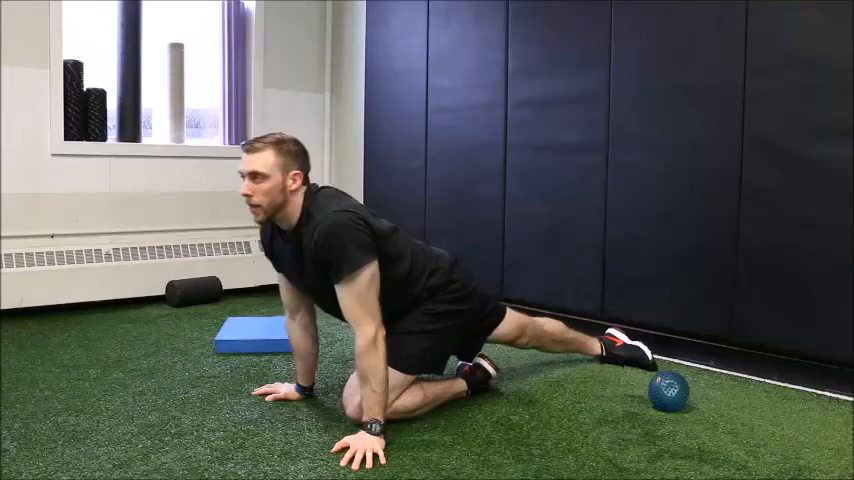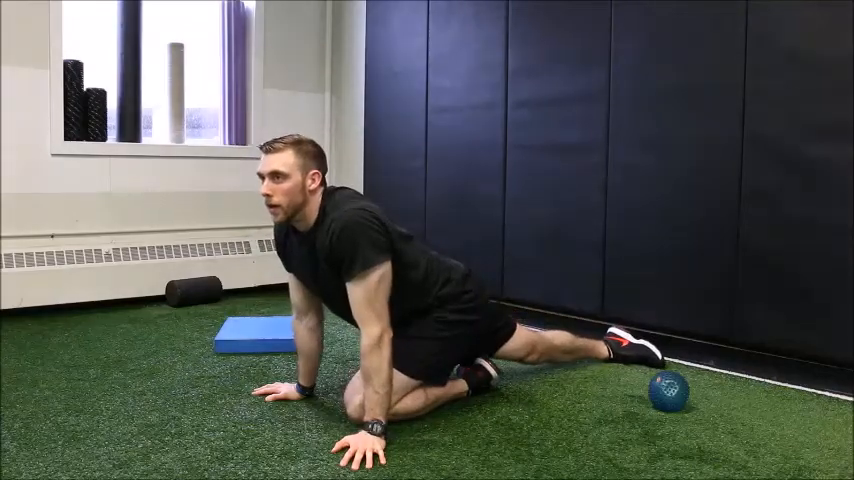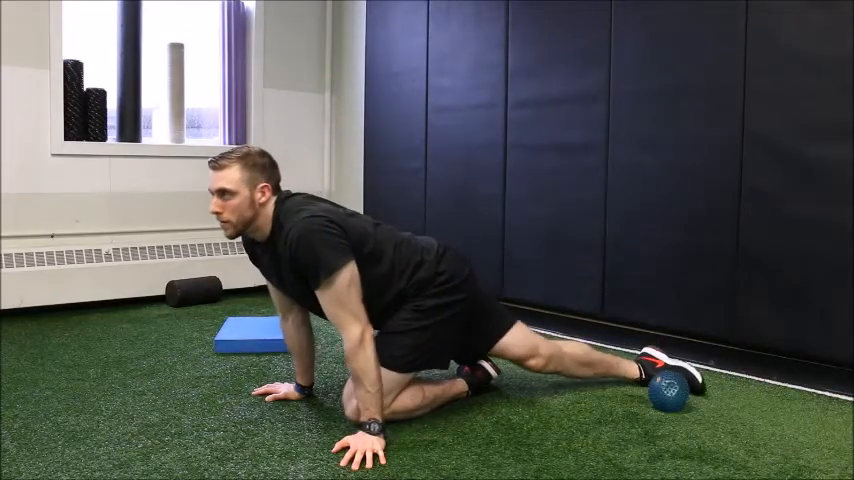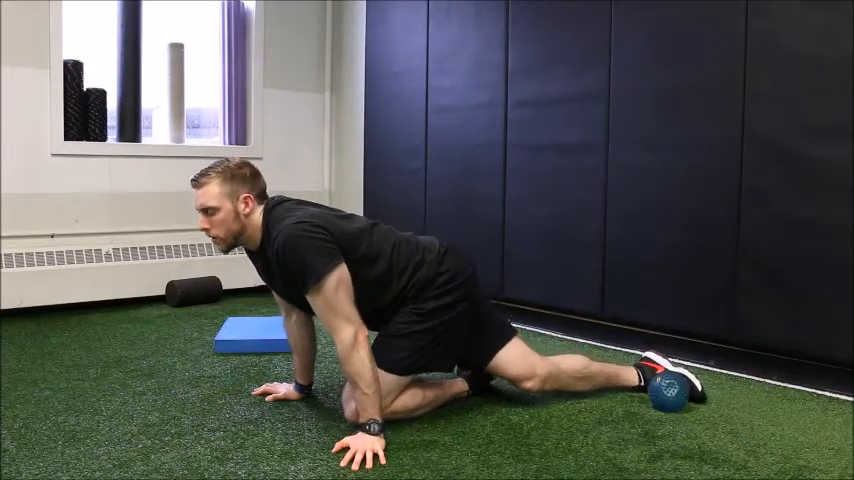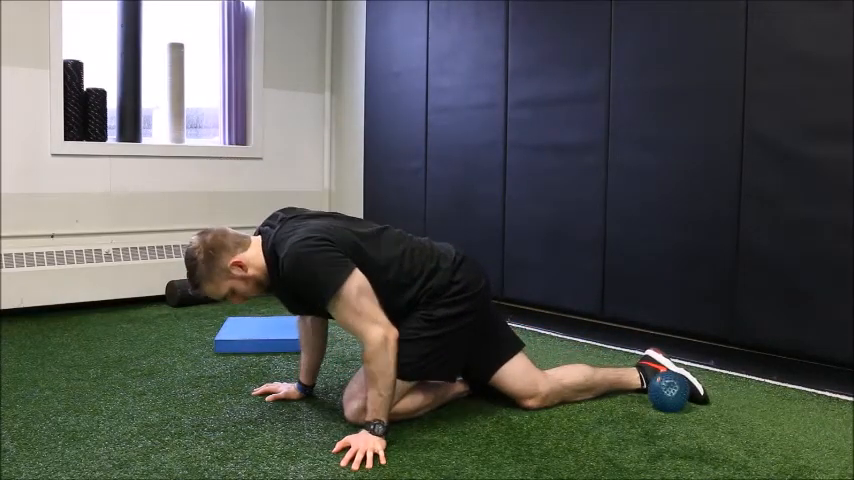
dt=1s
person 1, frame 1
left shoulder: (336, 226)
right shoulder: (274, 232)
left elbow: (370, 331)
right elbow: (299, 315)
left wrist: (372, 428)
right wrist: (302, 385)
left hip: (438, 294)
right hip: (411, 294)
left knee: (358, 405)
right knee: (524, 334)
left ankle: (470, 380)
right ankle: (603, 346)
person 1, frame 2
left shoulder: (352, 225)
right shoulder: (287, 233)
left elbow: (376, 332)
right elbow: (306, 316)
left wrist: (374, 429)
right wrist: (303, 385)
left hip: (449, 305)
right hip: (418, 308)
left knee: (359, 405)
right knee: (533, 349)
left ankle: (469, 380)
right ankle: (609, 347)
person 1, frame 3
left shoulder: (308, 232)
right shoulder: (258, 240)
left elbow: (355, 331)
right elbow: (292, 313)
left wrist: (371, 428)
right wrist: (302, 384)
left hip: (436, 286)
right hip: (436, 285)
left knee: (358, 407)
right knee: (536, 354)
left ankle: (469, 381)
right ankle: (642, 368)
person 1, frame 4
left shoulder: (296, 238)
right shoulder: (260, 241)
left elbow: (350, 333)
right elbow: (295, 314)
left wrist: (371, 428)
right wrist: (301, 384)
left hip: (437, 287)
right hip: (440, 283)
left knee: (357, 407)
right knee: (534, 375)
left ankle: (465, 383)
right ankle: (641, 374)
person 1, frame 5
left shoulder: (303, 254)
right shoulder: (274, 238)
left elbow: (380, 334)
right elbow: (311, 311)
left wrist: (375, 428)
right wrist: (303, 384)
left hip: (448, 295)
right hip: (454, 288)
left knee: (358, 406)
right knee: (535, 391)
left ankle: (466, 382)
right ankle: (644, 374)
